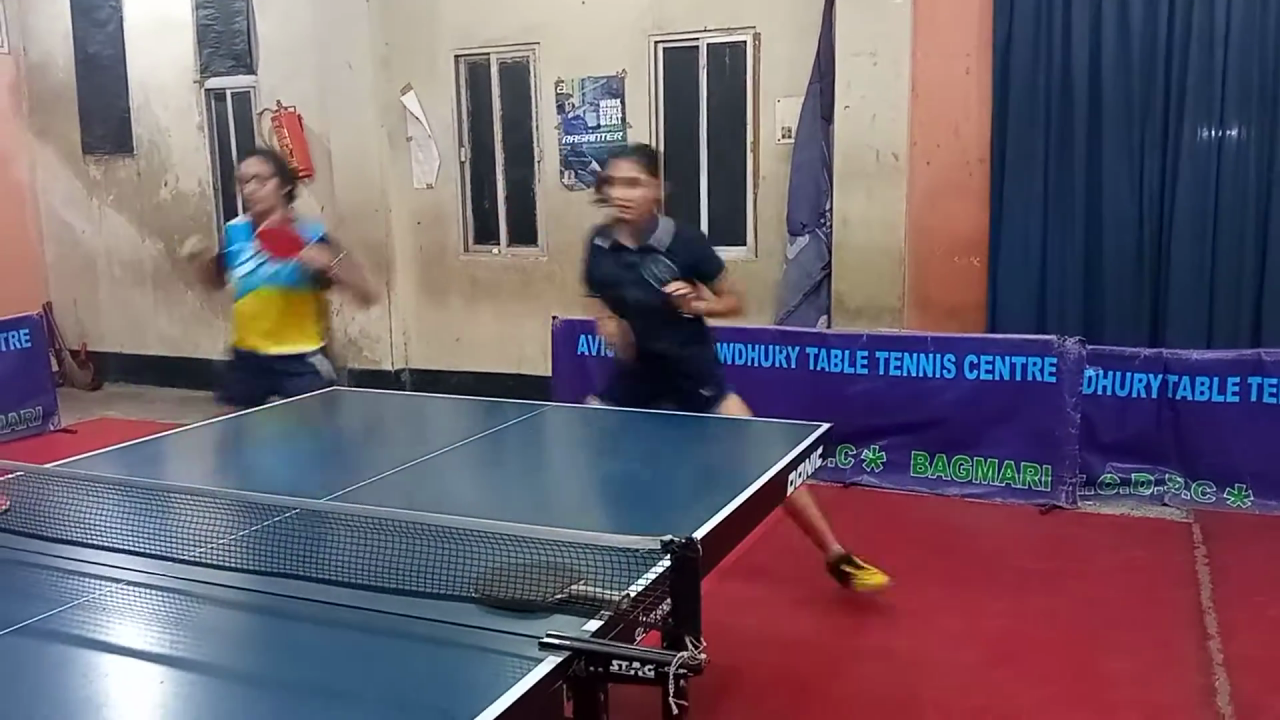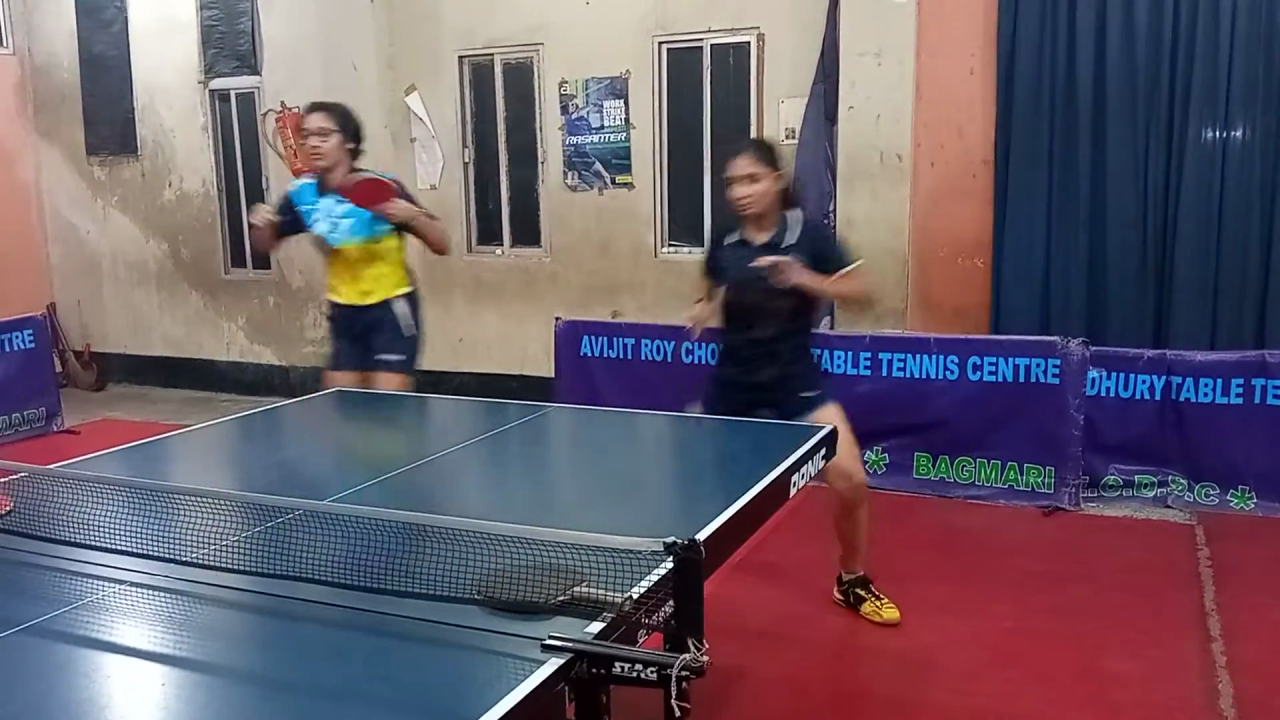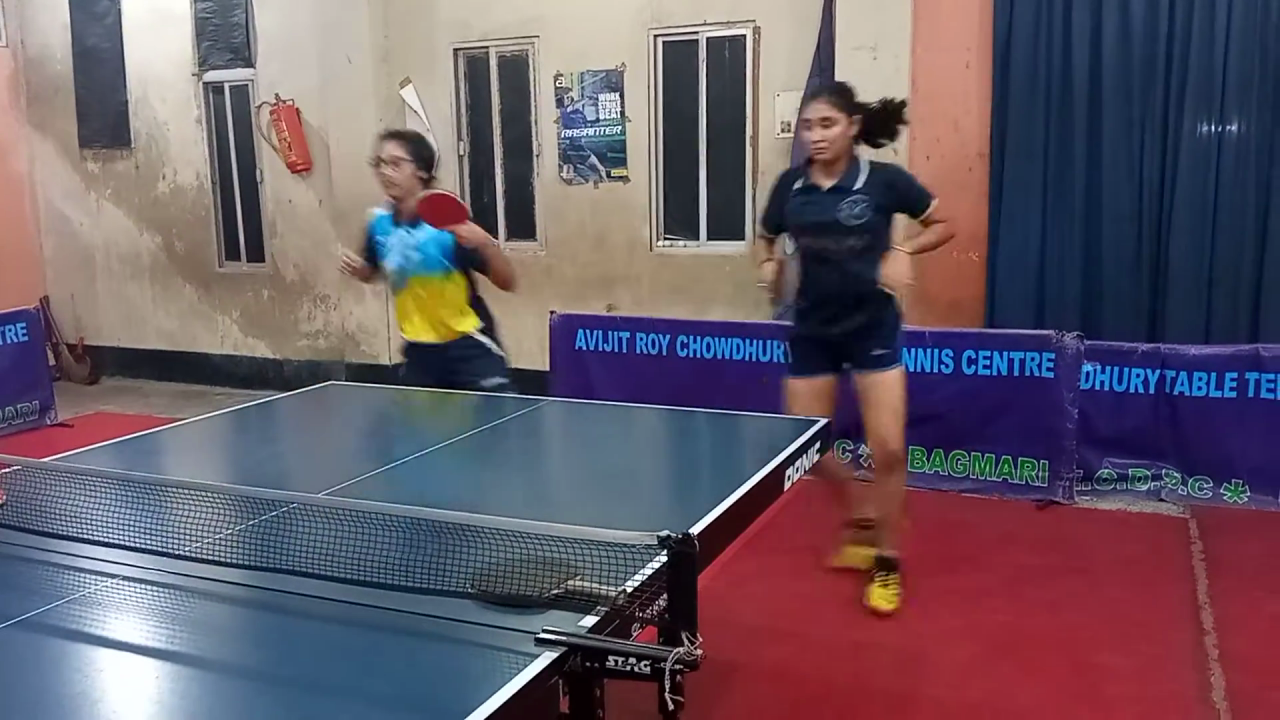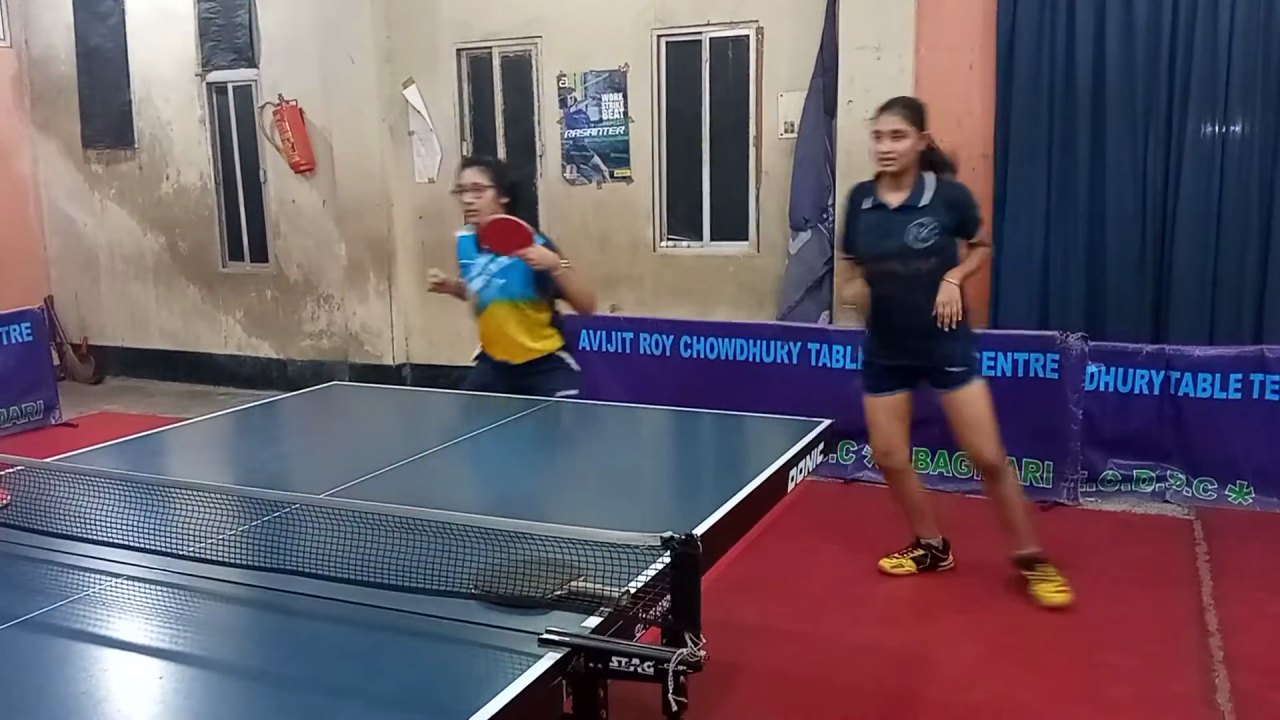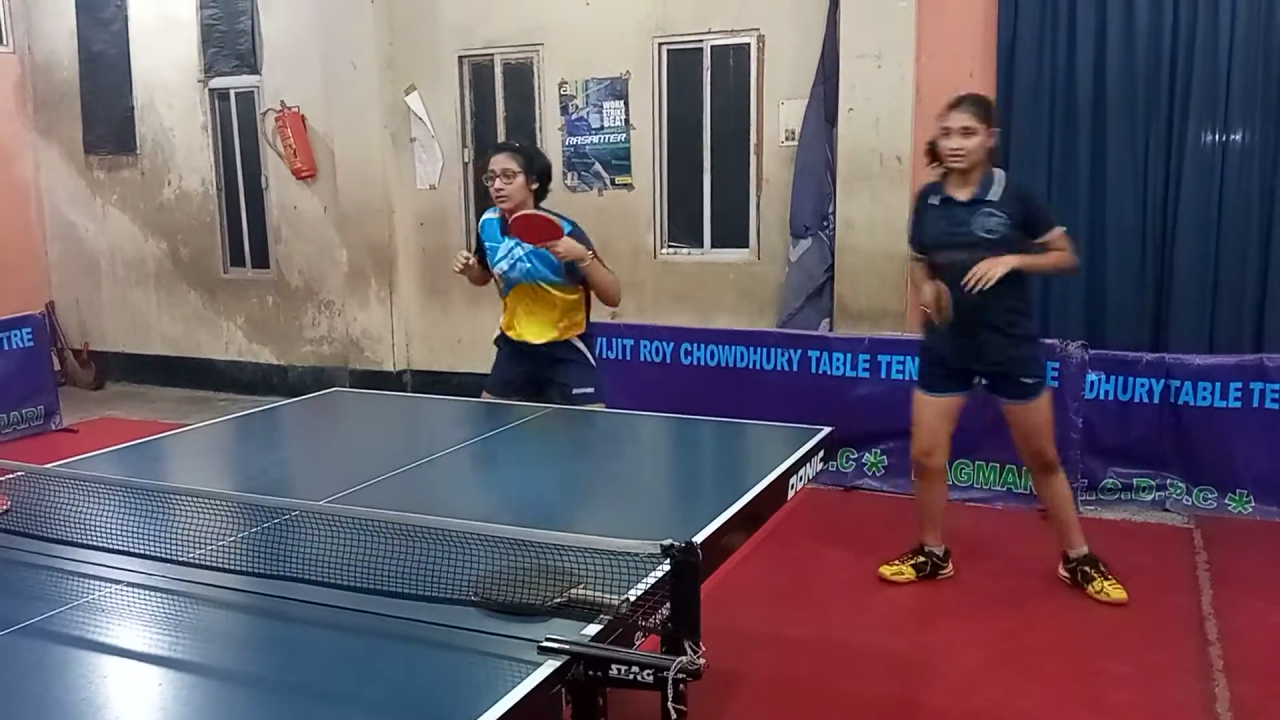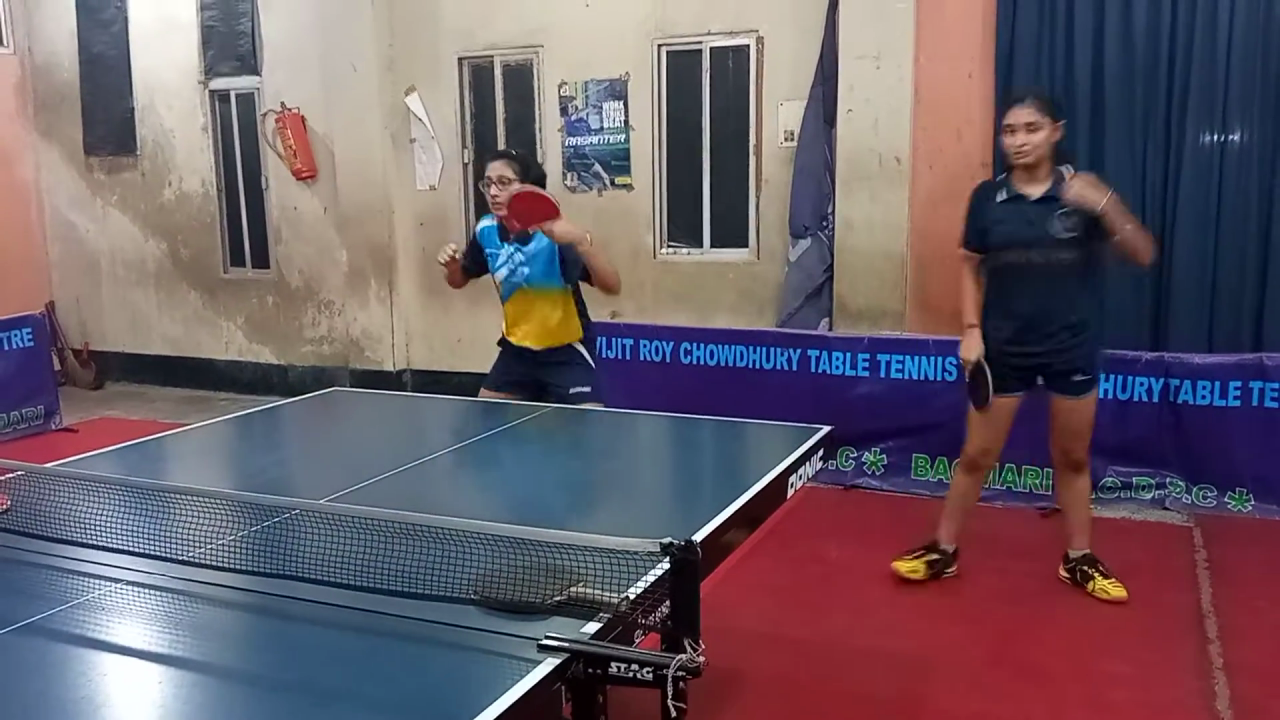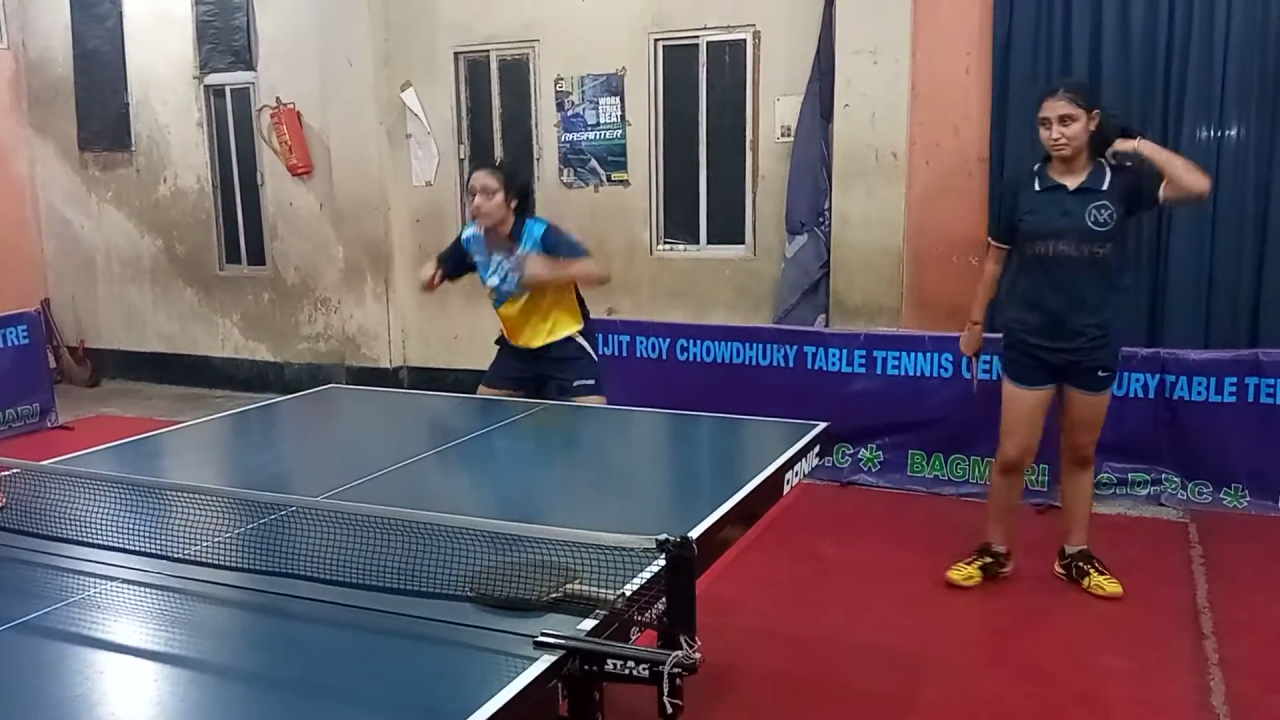
dt=0.2s
person 1, frame 1
left shoulder: (685, 240)
right shoulder: (600, 244)
left elbow: (733, 303)
left wrist: (696, 305)
right wrist: (606, 323)
left hip: (695, 376)
right hip: (634, 378)
left ankle: (839, 559)
person 1, frame 2
left shoulder: (809, 234)
right shoulder: (726, 240)
left elbow: (860, 291)
left wrist: (804, 279)
right wrist: (703, 308)
left hip: (795, 380)
right hip: (733, 379)
left knee: (851, 479)
left ankle: (853, 581)
person 1, frame 3
left shoulder: (885, 180)
right shoulder: (789, 186)
left elbow: (942, 225)
right elbow: (766, 239)
left wrist: (903, 251)
right wrist: (770, 263)
left hip: (871, 328)
right hip: (811, 330)
left knee: (888, 448)
left ankle: (885, 560)
right ankle: (862, 525)
person 1, frame 4
left shoulder: (949, 196)
right shoulder: (859, 201)
left elbow: (980, 249)
left wrist: (954, 280)
right wrist: (855, 286)
left hip: (947, 344)
right hip: (885, 349)
left knee: (988, 458)
right knee: (890, 460)
left ankle: (1030, 557)
right ankle: (931, 545)
person 1, frame 5
left shoulder: (1015, 196)
right shoulder: (928, 199)
left elbow: (1066, 256)
left wrist: (1009, 260)
right wrist: (927, 289)
left hip: (1010, 349)
right hip: (945, 350)
left knee: (1043, 459)
right knee: (926, 457)
left ankle: (1078, 558)
right ankle: (933, 553)
person 1, frame 6
left shoulder: (1081, 192)
right shoulder: (987, 197)
left elbow: (1143, 254)
right elbow: (970, 268)
left wrist: (1105, 205)
right wrist: (971, 329)
left hip: (1072, 347)
right hip: (1004, 347)
left knee: (1073, 458)
right knee: (976, 455)
left ankle: (1079, 559)
right ankle: (943, 549)
person 1, frame 7
left shoulder: (1123, 181)
right shoulder: (1022, 187)
left elbow: (1199, 187)
right elbow: (995, 260)
left wrist: (1143, 147)
right wrist: (974, 324)
left hip: (1093, 344)
right hip: (1028, 341)
left knee: (1080, 454)
right knee: (1013, 455)
left ankle: (1074, 554)
right ankle: (994, 551)
person 2, frame 1
left shoulder: (310, 237)
right shoulder: (234, 232)
left elbow: (367, 295)
right elbow: (216, 280)
left wrist: (331, 263)
right wrist: (201, 261)
left hip: (300, 359)
right hip: (248, 355)
person 2, frame 2
right shoulder: (301, 193)
left elbow: (442, 246)
right elbow: (266, 243)
left wrist: (415, 215)
right wrist: (260, 225)
left hip: (388, 307)
right hip: (344, 310)
person 2, frame 3
left shoulder: (450, 222)
right shoulder: (379, 222)
left elbow: (508, 283)
right elbow: (371, 272)
left wrist: (485, 243)
right wrist: (355, 266)
left hip: (468, 344)
right hip: (420, 348)
person 2, frame 4
left shoulder: (532, 247)
right shoulder: (464, 241)
left elbow: (587, 306)
left wrist: (557, 266)
right wrist: (449, 286)
left hip: (546, 362)
right hip: (495, 361)
person 2, frame 5
left shoulder: (563, 232)
right shoulder: (488, 224)
left elbow: (613, 297)
left wrist: (583, 256)
right wrist: (469, 269)
left hip: (565, 349)
right hip: (514, 345)
person 2, frame 6
left shoulder: (554, 235)
right shoulder: (485, 231)
left elbow: (612, 286)
right elbow: (459, 281)
left wrist: (580, 240)
right wrist: (451, 265)
left hip: (564, 352)
right hip: (516, 348)
person 2, frame 7
left shoulder: (542, 235)
right shoulder: (471, 239)
left elbow: (601, 274)
right elbow: (438, 274)
left wrist: (551, 271)
right wrist: (430, 274)
left hip: (564, 345)
right hip: (517, 347)
